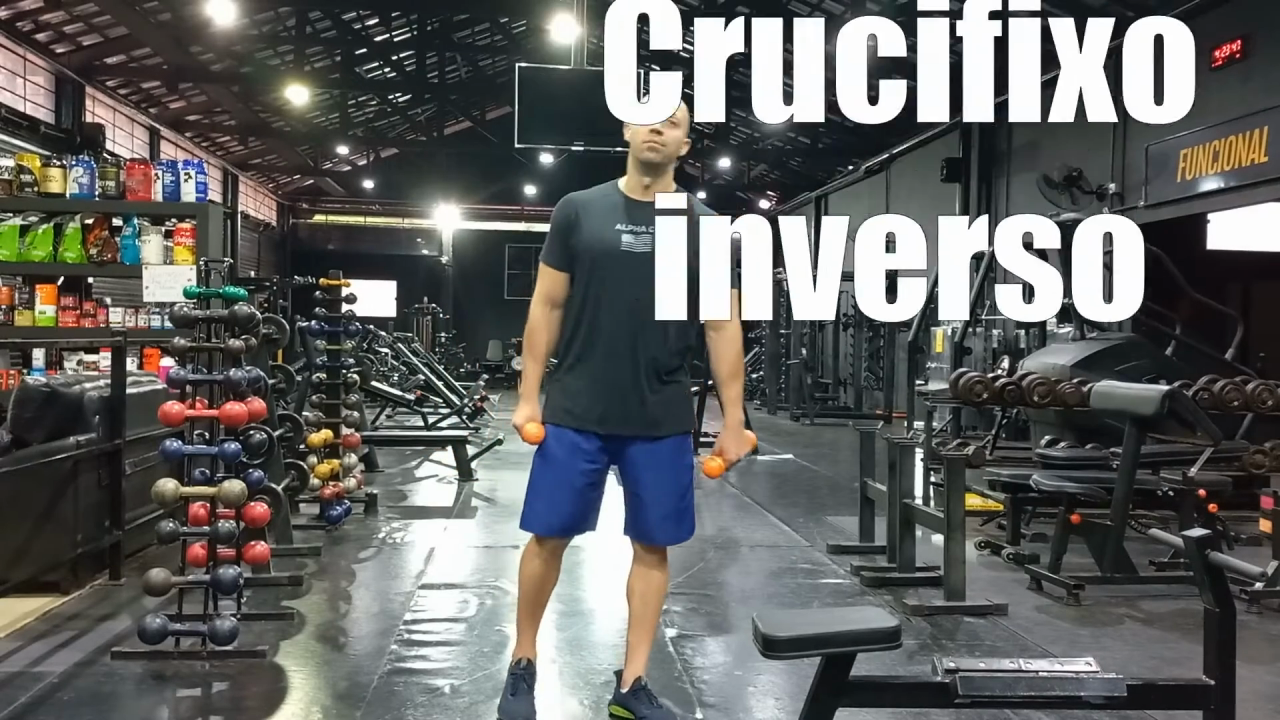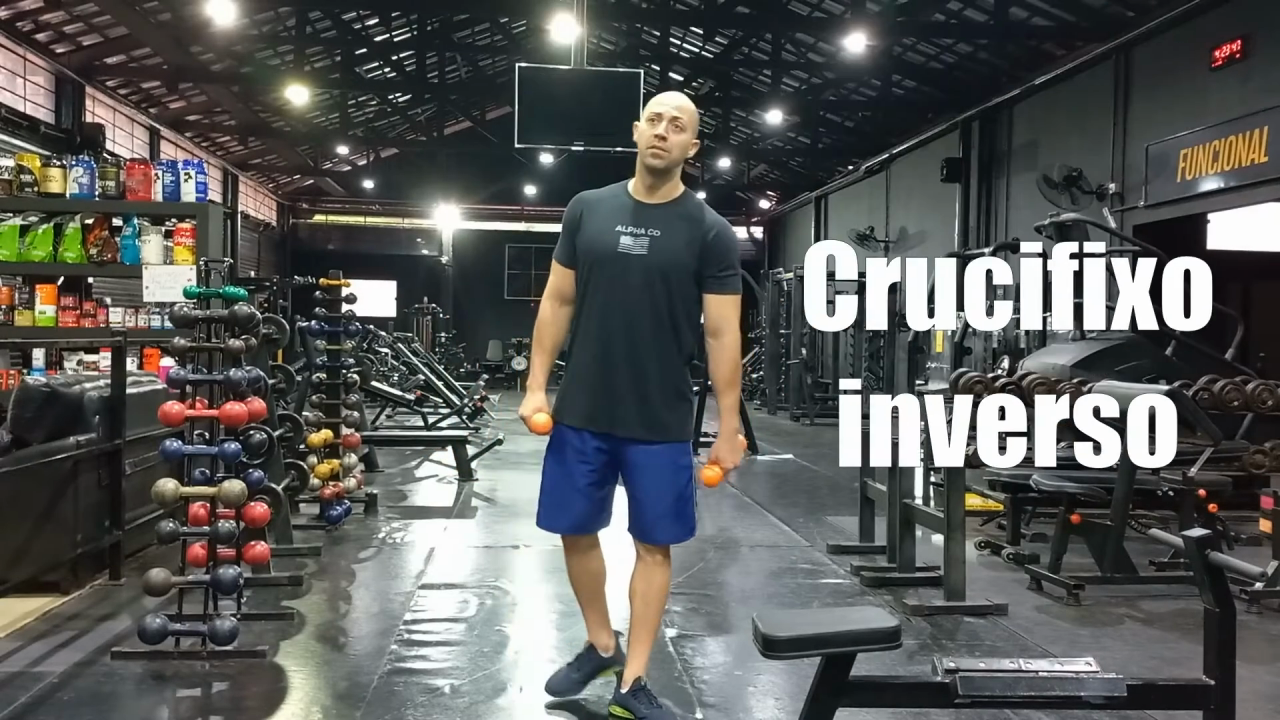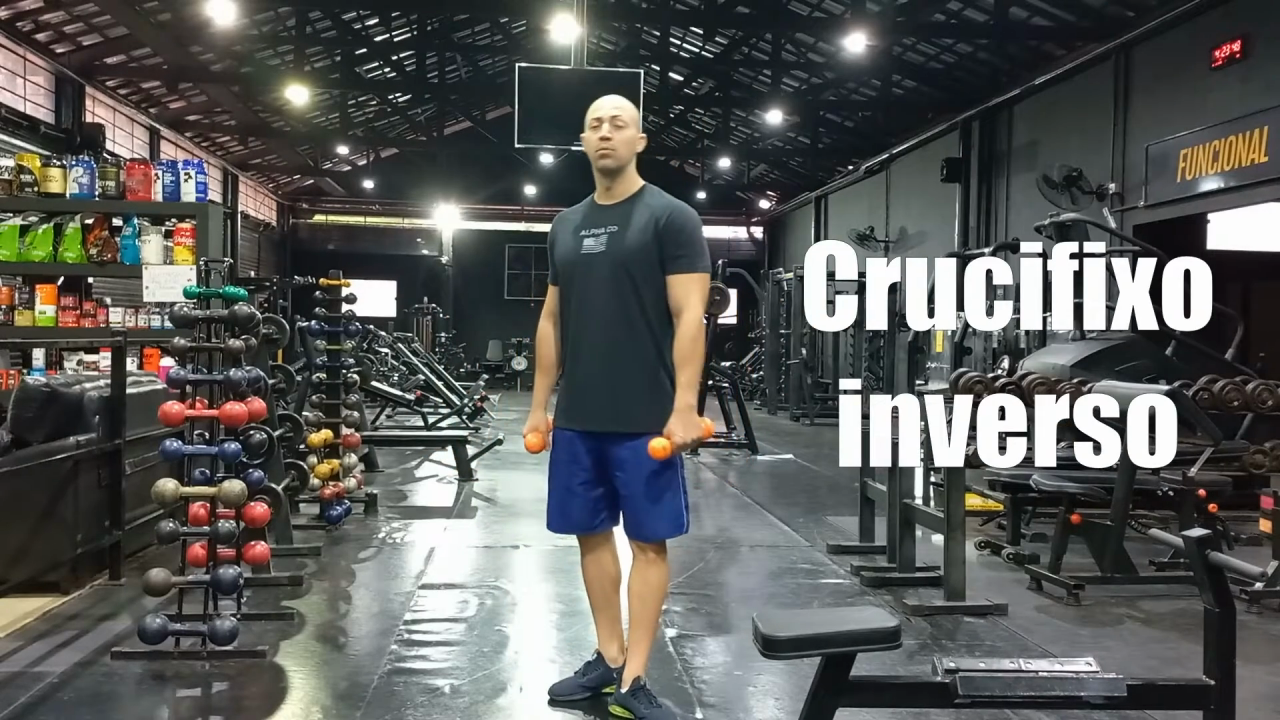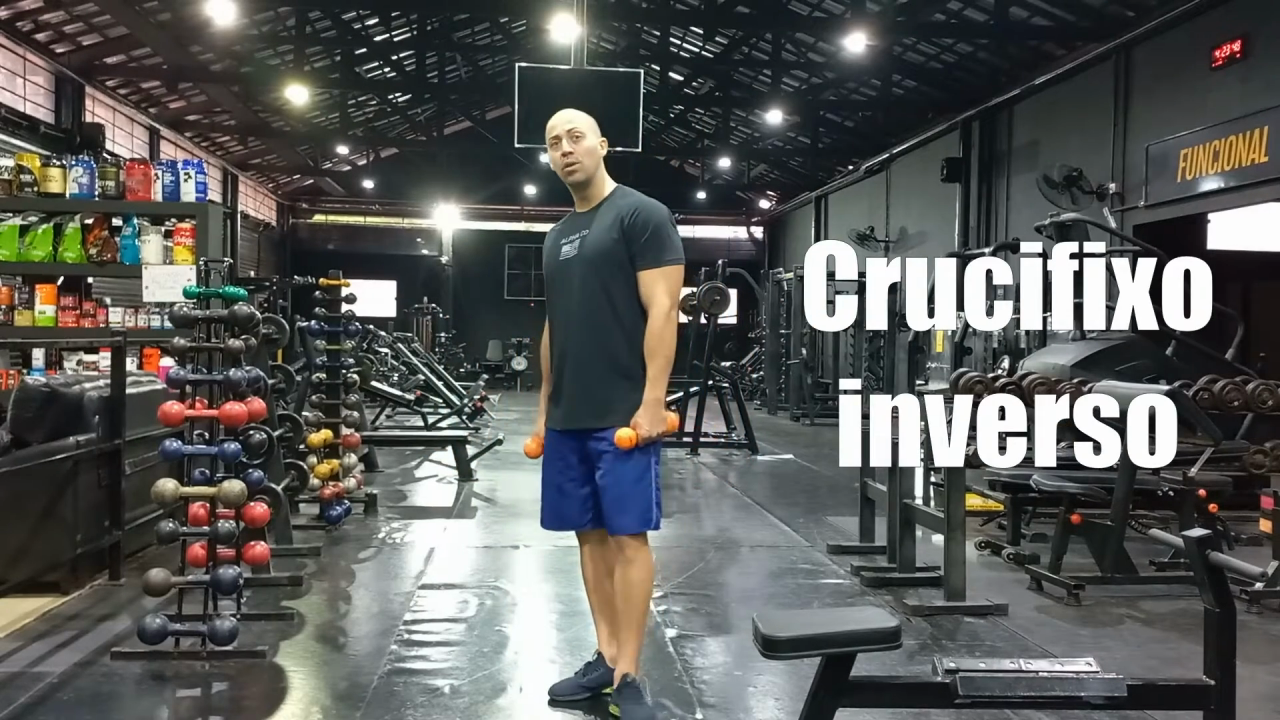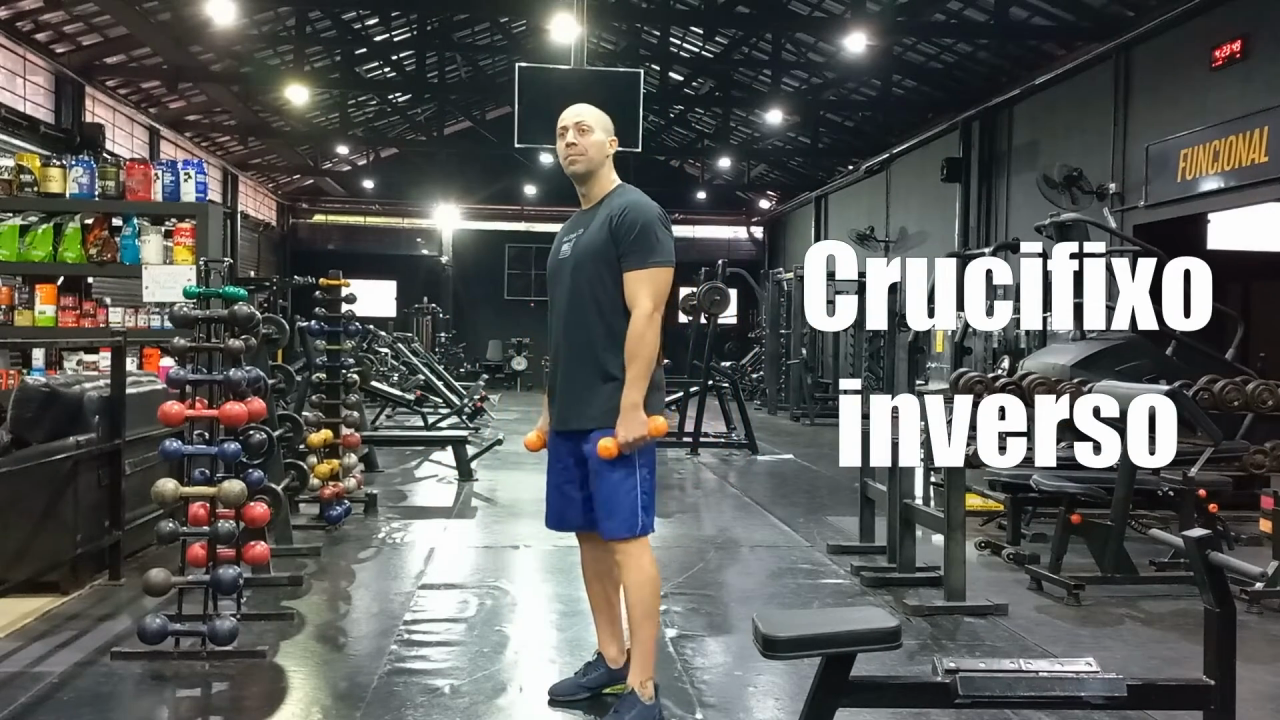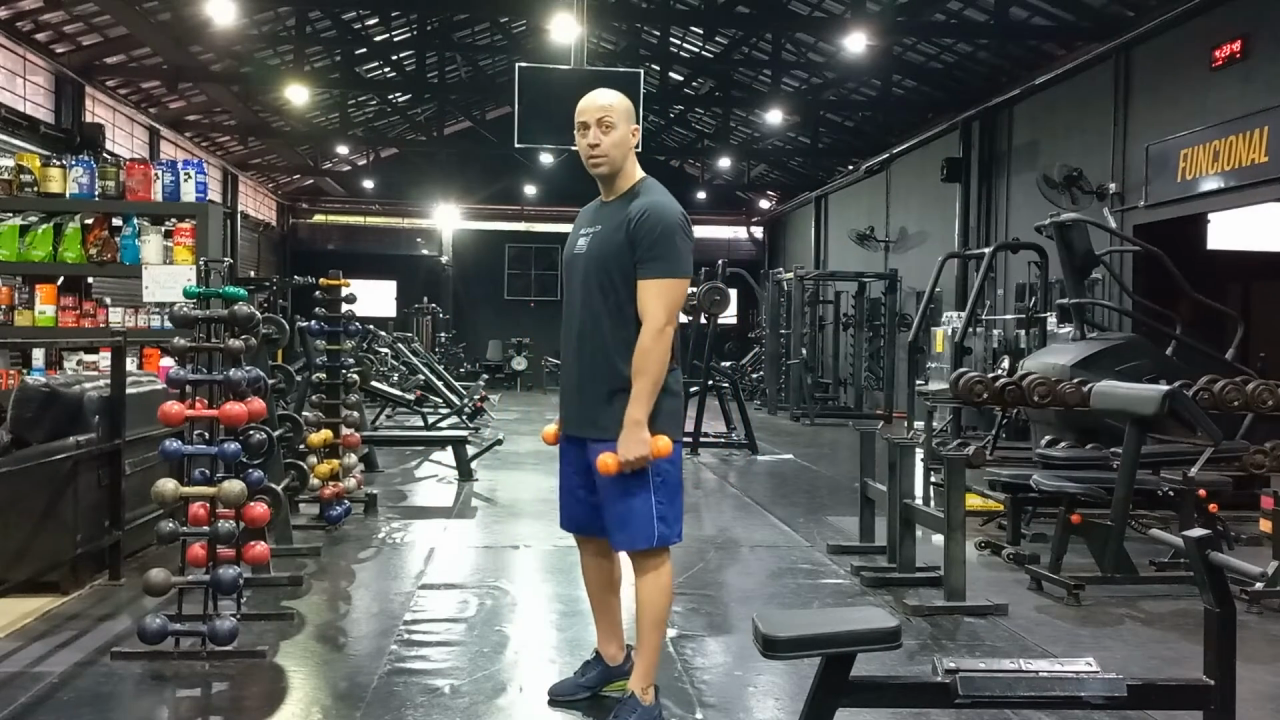
dt=0.5s
person 1, frame 1
left shoulder: (705, 229)
right shoulder: (577, 211)
left elbow: (723, 326)
right elbow: (547, 306)
left wrist: (734, 419)
right wrist: (529, 395)
left hip: (660, 419)
right hip: (575, 410)
left knee: (652, 546)
right knee: (548, 535)
right ankle: (523, 664)
person 1, frame 2
left shoulder: (709, 232)
right shoulder: (586, 210)
left elbow: (723, 334)
right elbow: (558, 303)
left wrist: (728, 429)
right wrist: (536, 387)
left hip: (660, 421)
right hip: (581, 412)
left knee: (654, 544)
right knee: (576, 530)
right ankle: (601, 644)
person 1, frame 3
left shoulder: (671, 218)
right shoulder: (567, 224)
left elbow: (689, 317)
right elbow: (552, 320)
left wrist: (686, 407)
right wrist: (539, 403)
left hip: (644, 418)
right hip: (577, 417)
left knee: (648, 541)
right knee: (591, 534)
right ankle: (608, 657)
person 1, frame 4
left shoulder: (642, 215)
right shoulder: (557, 236)
left elbow: (662, 311)
left wrist: (653, 401)
right wrist: (544, 408)
left hip: (623, 410)
right hip: (568, 415)
left knee: (627, 536)
right knee: (590, 534)
right ankle: (606, 659)
person 1, frame 5
left shoulder: (636, 213)
right shoulder: (569, 231)
left elbow: (646, 314)
left wrist: (633, 406)
right wrist: (550, 406)
left hip: (615, 410)
right hip: (572, 413)
left knee: (625, 537)
right knee: (590, 535)
right ankle: (611, 659)
person 1, frame 6
left shoulder: (656, 215)
right shoulder: (588, 217)
left elbow: (657, 326)
left wrist: (636, 423)
right wrist: (569, 404)
left hip: (630, 420)
right hip: (584, 418)
left knee: (646, 547)
right knee: (590, 537)
right ankle: (611, 657)
